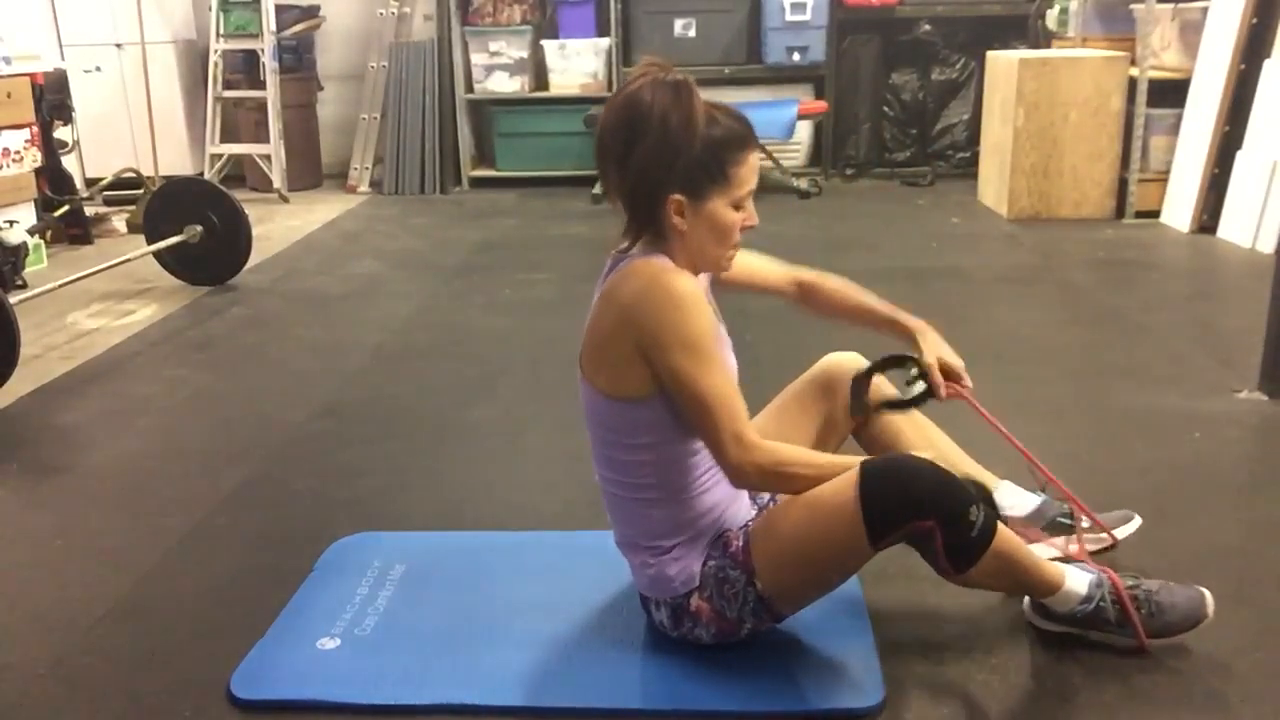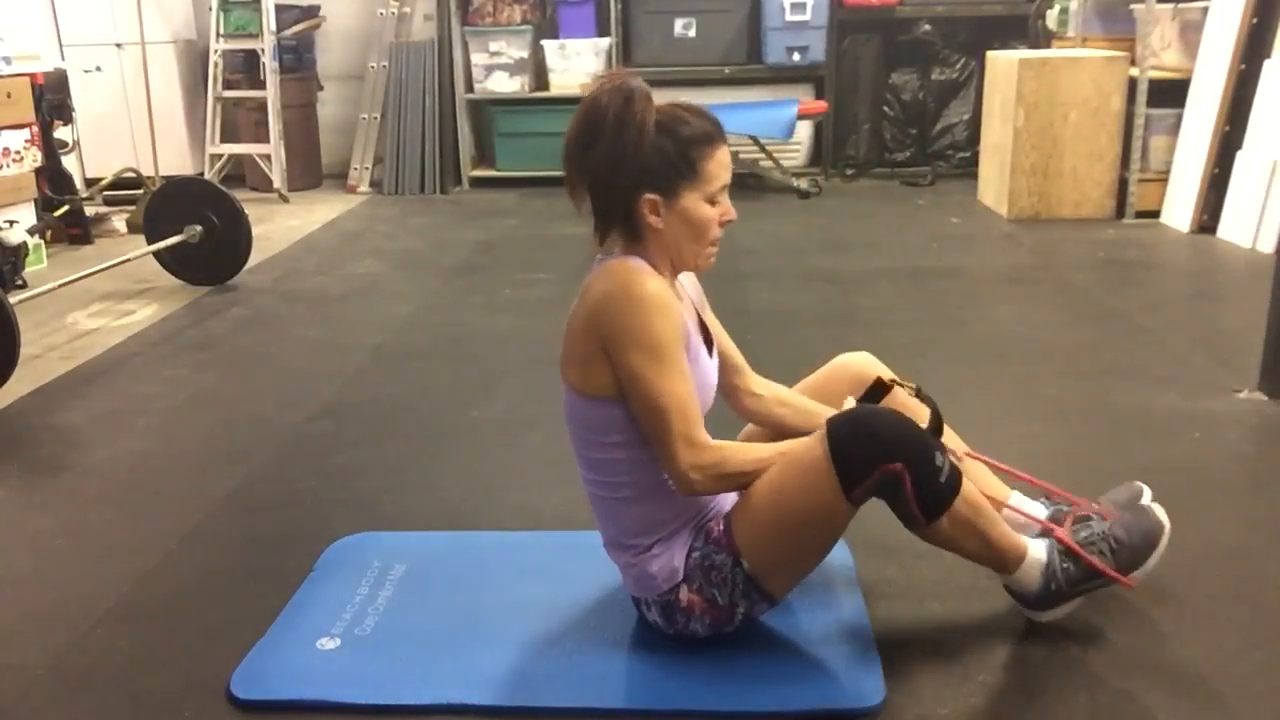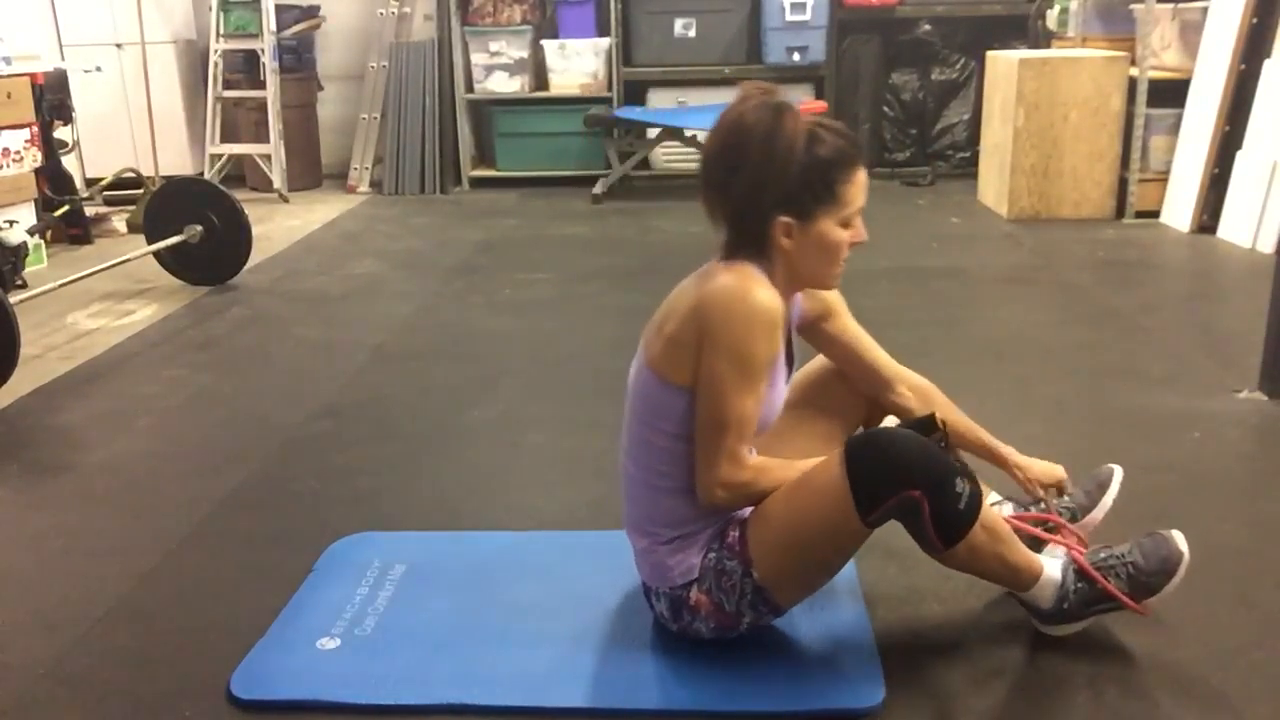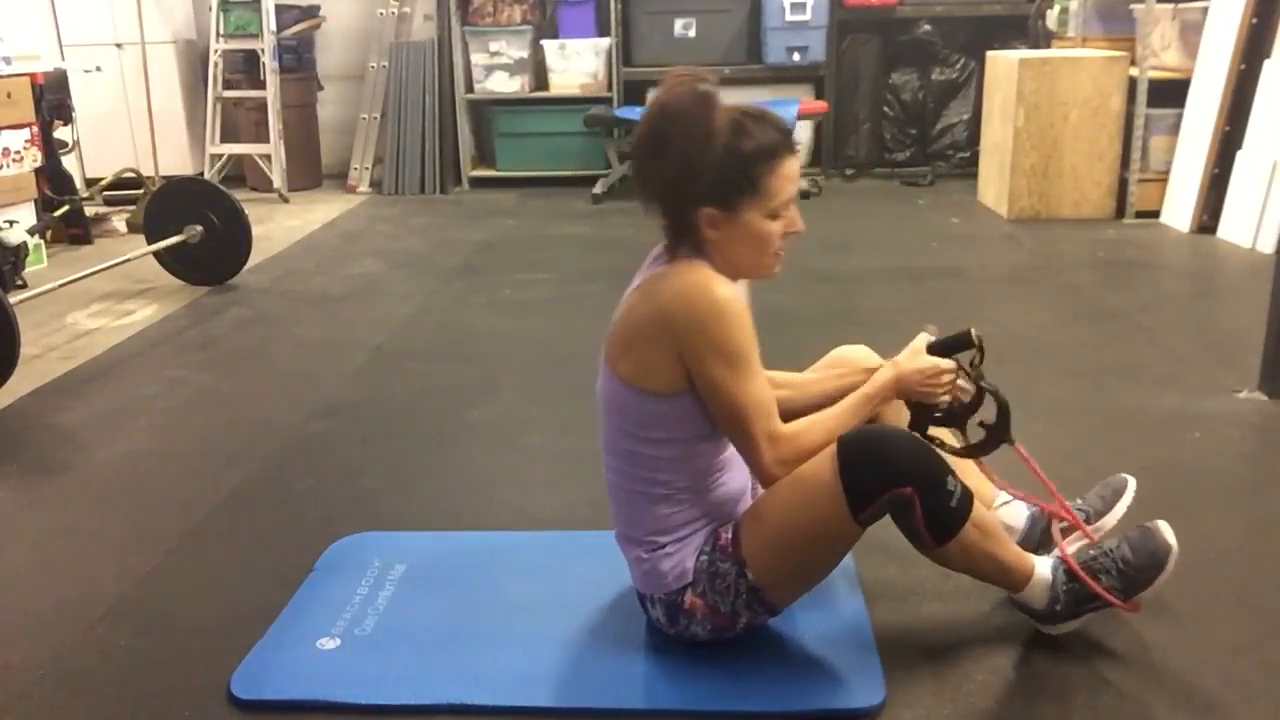
dt=0.5s
person 1, frame 1
left shoulder: (664, 259)
right shoulder: (663, 291)
left elbow: (798, 284)
right elbow: (746, 458)
left wrist: (911, 328)
right wrist: (882, 469)
left hip: (714, 524)
right hip: (700, 587)
left knee: (848, 376)
right knee: (912, 490)
left ankle: (1019, 517)
right ankle: (1075, 598)
person 1, frame 2
left shoulder: (659, 274)
right shoulder: (633, 292)
left elbow: (748, 390)
right elbow: (693, 464)
left wrist: (851, 432)
right wrist: (849, 446)
left hip: (700, 533)
right hip: (688, 582)
left knee: (859, 374)
right knee: (875, 440)
left ankle: (1032, 521)
right ankle: (1040, 574)
person 1, frame 3
left shoulder: (781, 280)
right shoulder: (747, 302)
left elbow: (900, 387)
right elbow: (722, 479)
left wrist: (1012, 463)
right wrist: (853, 464)
left hip: (713, 533)
right hip: (700, 582)
left knee: (862, 377)
right knee: (896, 462)
left ankle: (1006, 525)
right ankle: (1054, 589)
person 1, frame 4
left shoulder: (688, 268)
right shoulder: (702, 298)
left elbow: (754, 393)
right elbow: (772, 457)
left wrist: (880, 376)
right wrist: (889, 382)
left hip: (704, 526)
right hip: (694, 584)
left knee: (854, 364)
right knee: (886, 459)
left ankle: (1018, 525)
right ankle: (1046, 590)
